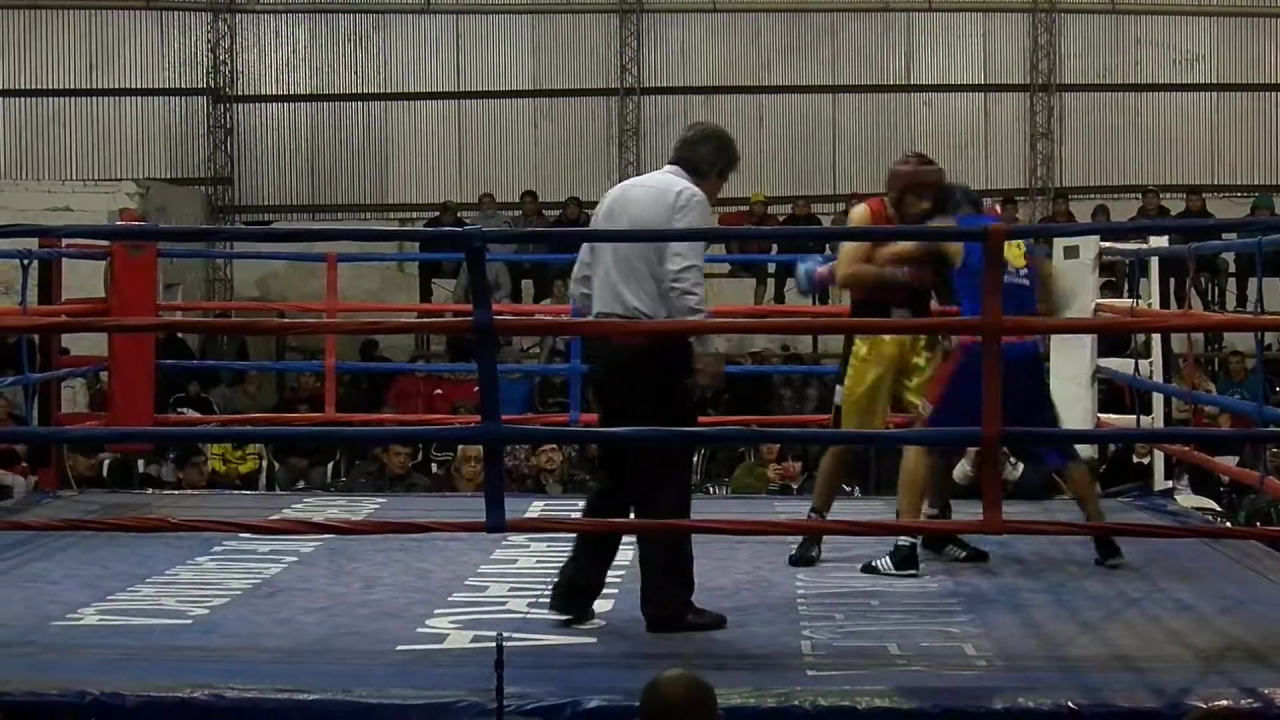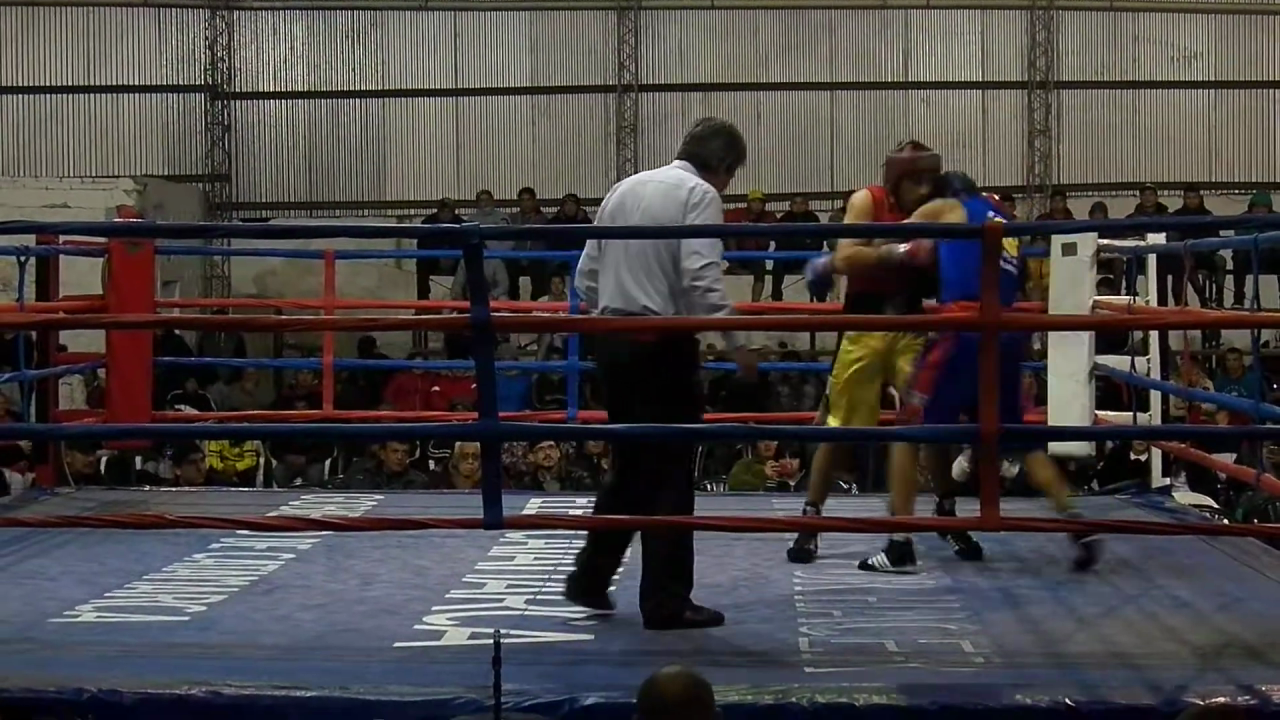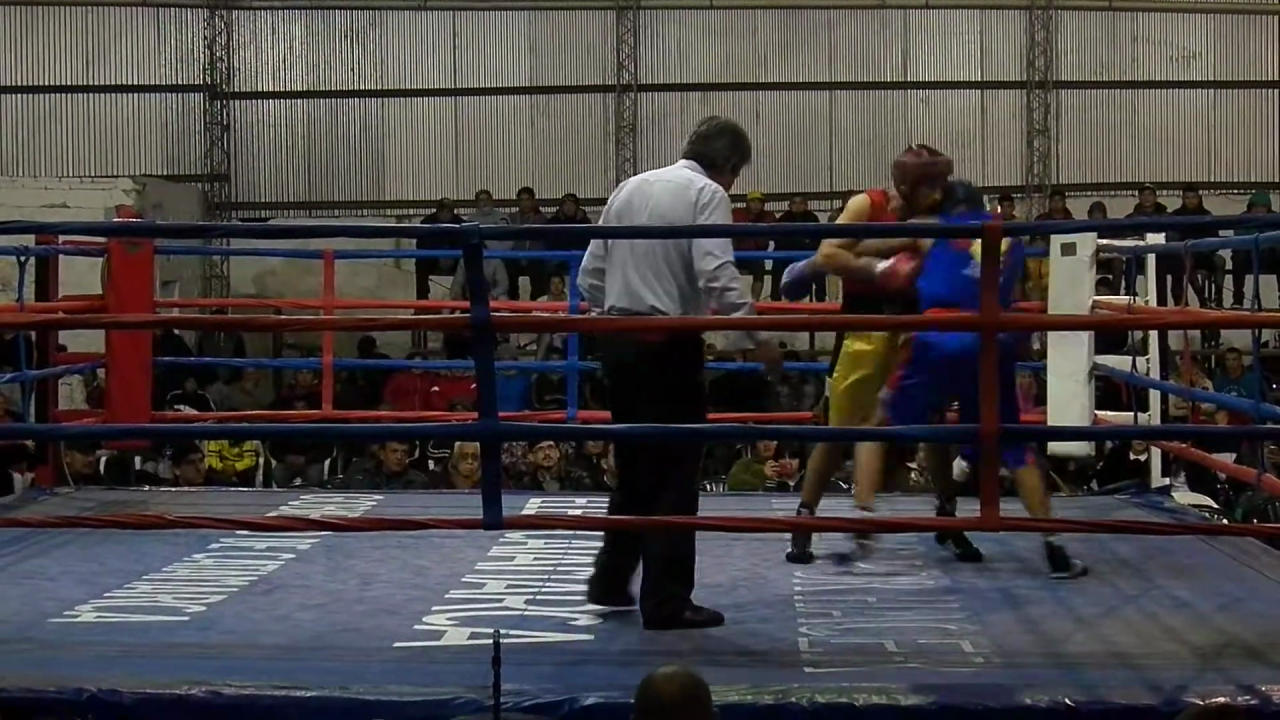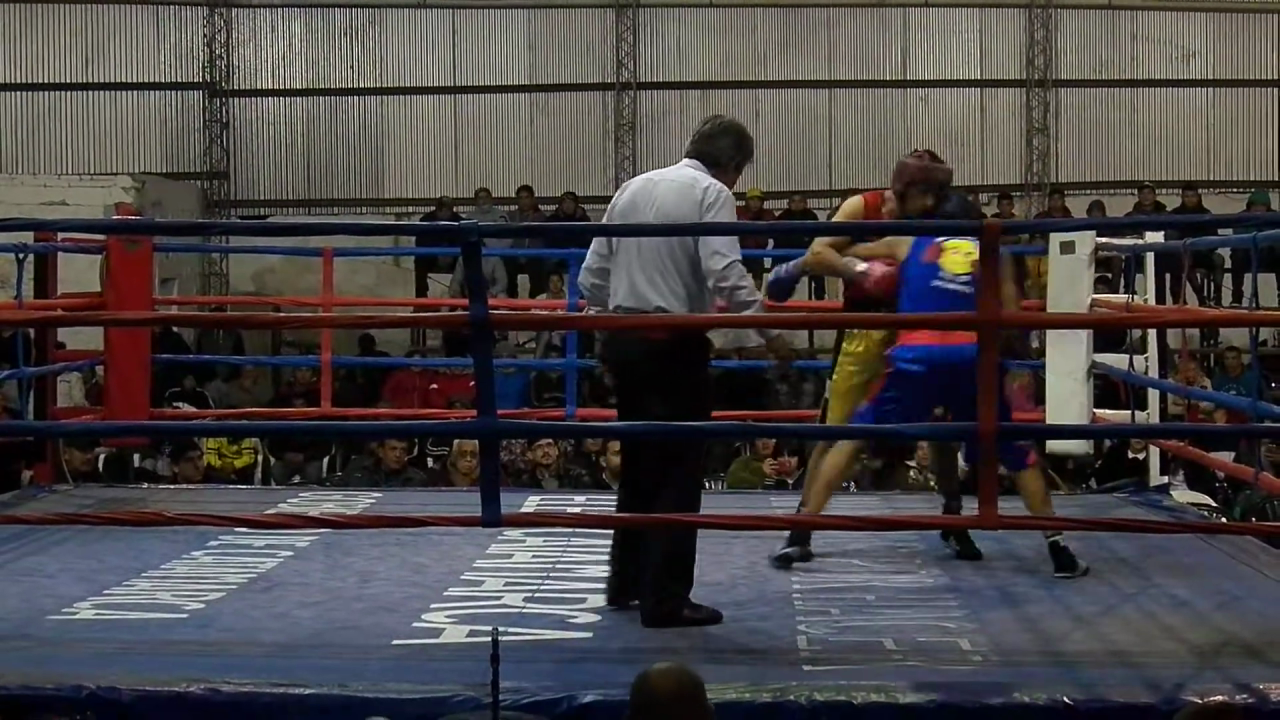
dt=0.1s
person 1, frame 1
left shoulder: (619, 193)
right shoulder: (688, 197)
left elbow: (582, 277)
right elbow: (684, 279)
right wrist: (704, 347)
left hip: (609, 343)
right hip: (653, 348)
left knee: (618, 473)
right knee: (663, 478)
left ankle: (576, 589)
right ankle: (667, 604)
person 1, frame 2
left shoulder: (624, 188)
right shoulder: (698, 194)
left elbow: (586, 272)
right elbow: (702, 277)
right wrist: (735, 342)
left hip: (613, 339)
right hip: (660, 344)
left knee: (629, 467)
right knee: (667, 474)
left ankle: (591, 578)
right ankle: (665, 601)
person 1, frame 3
left shoulder: (629, 188)
right shoulder: (706, 194)
left elbow: (590, 271)
right elbow: (718, 277)
right wrist: (757, 337)
left hip: (619, 340)
right hip: (668, 344)
left knee: (634, 465)
right knee: (672, 473)
left ankle: (612, 579)
right ankle: (665, 601)
person 1, frame 4
left shoulder: (632, 188)
right shoulder: (711, 193)
left elbow: (593, 272)
right elbow: (726, 275)
right wrist: (769, 332)
left hip: (624, 339)
right hip: (674, 342)
left knee: (639, 464)
right knee: (675, 471)
left ankle: (627, 580)
right ankle: (665, 598)
person 2, frame 1
left shoulder: (930, 225)
right shoulder: (867, 214)
right elbow: (849, 273)
right wrist: (899, 273)
left hip: (920, 333)
right hip: (873, 334)
left ankle: (938, 528)
right ankle: (813, 529)
person 2, frame 2
right shoulder: (867, 201)
left hip: (910, 326)
right hip: (865, 326)
right knee: (838, 428)
left ankle: (946, 517)
right ankle: (810, 522)
person 2, frame 3
left shoulder: (933, 220)
right shoulder: (868, 205)
right elbow: (829, 255)
right wrist: (878, 270)
right hip: (863, 331)
right knee: (835, 430)
right ankle: (803, 524)
person 2, frame 4
right shoulder: (861, 207)
right elbow: (817, 253)
right wrist: (858, 271)
right hip: (863, 330)
right knee: (835, 431)
right ankle: (801, 526)
person 3, frame 1
right shoulder: (1021, 238)
left elbow: (886, 257)
right elbow: (1051, 300)
left hip: (983, 347)
right hip: (1027, 349)
right knee: (1058, 452)
left ankle: (905, 550)
right ankle: (1105, 541)
person 3, frame 2
left shoulder: (946, 208)
right shoulder: (999, 222)
left elbow: (886, 250)
left wrist: (833, 262)
left hip: (964, 333)
right hip: (1004, 336)
left ankle: (900, 547)
right ankle: (1077, 528)
person 3, frame 3
right shoulder: (1008, 240)
left elbow: (863, 249)
right elbow: (1010, 303)
left hip: (937, 342)
right knee: (1015, 451)
right ankle: (1054, 548)
person 3, frame 4
left shoulder: (909, 241)
left elbow: (849, 255)
right elbow: (1010, 313)
left hip: (915, 353)
right hip: (970, 356)
left knee: (852, 439)
right knee: (1016, 453)
right ankle: (1059, 549)
